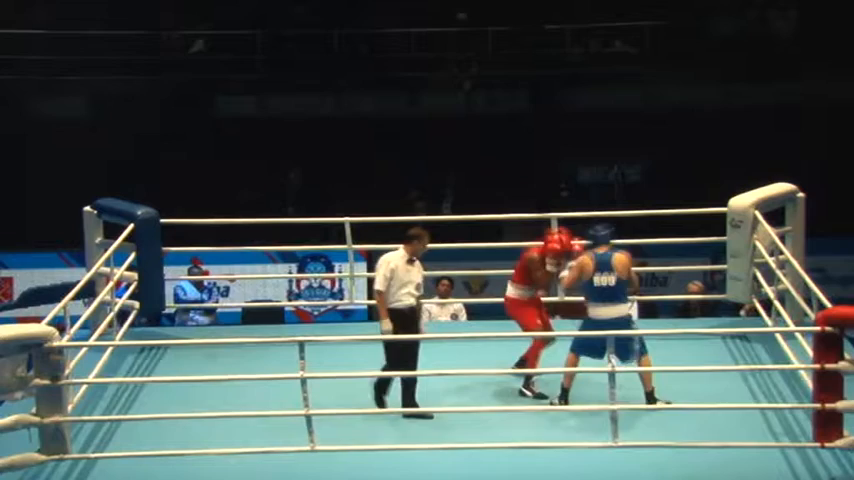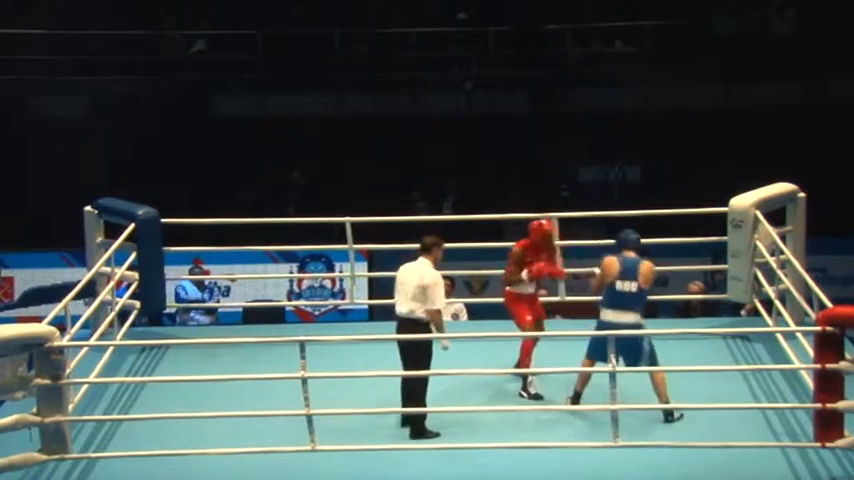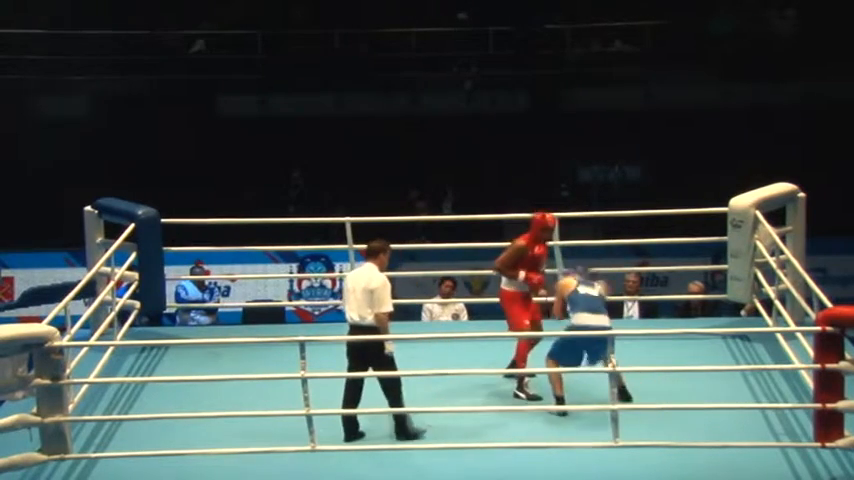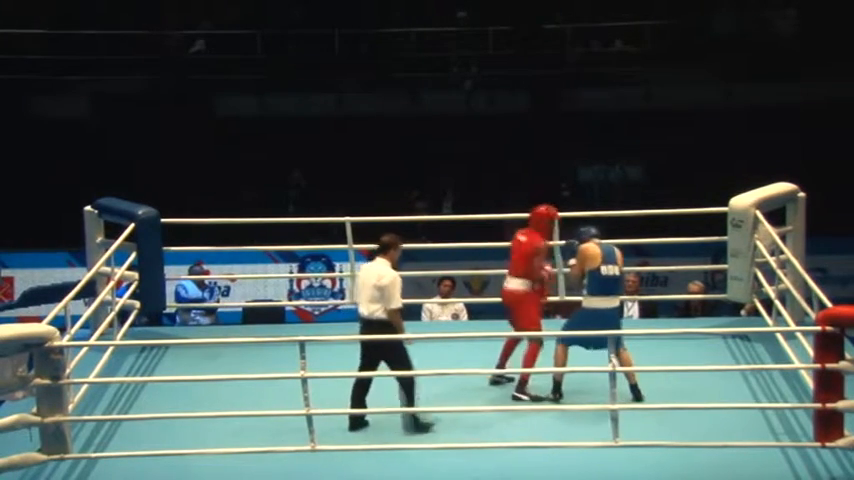
dt=1s
person 1, frame 1
left shoulder: (417, 265)
right shoulder: (389, 260)
right elbow: (379, 292)
left wrist: (419, 320)
right wrist: (384, 319)
left hip: (410, 316)
right hip: (394, 315)
left knee: (411, 364)
right knee: (394, 362)
left ankle: (409, 405)
right ankle: (380, 390)
person 1, frame 2
left shoulder: (404, 269)
right shoulder: (432, 275)
right elbow: (434, 311)
right wrist: (442, 335)
left hip: (402, 325)
right hip: (419, 328)
left knee: (408, 374)
right knee: (419, 379)
left ankle: (406, 416)
right ankle: (417, 428)
person 1, frame 3
left shoulder: (350, 276)
right shoulder: (379, 279)
left elbow: (347, 308)
right elbow: (382, 315)
right wrist: (387, 341)
left hip: (354, 334)
right hip: (372, 336)
left knee: (353, 383)
right knee: (391, 383)
left ankle: (350, 430)
right ankle: (403, 429)
person 1, frame 4
left shoulder: (364, 269)
right shoulder: (390, 275)
right elbow: (392, 311)
right wrist: (402, 333)
left hip: (366, 327)
right hip: (383, 329)
left knee: (364, 374)
right knee: (405, 373)
left ankle: (356, 419)
right ankle: (412, 419)
person 2, frame 1
left shoulder: (552, 255)
right shoulder: (534, 256)
right elbow: (544, 286)
right wrist: (552, 262)
left hip: (531, 298)
right hip: (516, 300)
left knee: (547, 336)
right knee: (540, 337)
left ankle: (522, 364)
right ankle: (527, 385)
person 2, frame 2
left shoulder: (549, 248)
right shoulder: (519, 250)
left elbow: (553, 269)
right elbow: (509, 280)
left wrist: (556, 272)
right wrist: (529, 273)
left hip: (531, 293)
right hip: (515, 295)
left knee: (538, 331)
right knee: (530, 332)
left ankle: (520, 366)
right ankle: (526, 385)
person 2, frame 3
left shoulder: (540, 245)
right shoulder: (521, 244)
left elbow: (538, 272)
right elbow: (498, 266)
right wrist: (523, 276)
left hip: (524, 293)
right hip: (511, 294)
left knee: (537, 332)
right knee: (525, 334)
left ankle: (514, 367)
right ankle: (521, 386)
person 2, frame 4
left shoulder: (520, 234)
right shoulder: (539, 243)
right elbow: (537, 273)
left wrist: (545, 270)
right wrist: (546, 274)
left hip: (510, 290)
right hip: (522, 293)
left knee: (518, 333)
right knee: (535, 340)
left ankle: (498, 373)
right ankle: (521, 389)
person 3, frame 1
left shoulder: (583, 260)
right shoulder: (622, 258)
left elbow: (565, 284)
right elbow: (634, 286)
left wrist: (568, 271)
left hip: (596, 319)
right hip: (621, 318)
left knee: (574, 352)
right knee: (642, 356)
left ankle: (563, 397)
right ankle: (651, 399)
person 3, frame 2
left shoulder: (609, 262)
right shoulder: (648, 268)
left elbow: (596, 288)
left hip: (607, 323)
right hip: (633, 325)
left knee: (589, 359)
right knee: (653, 366)
left ankle: (575, 400)
right ankle: (667, 411)
person 3, frame 3
left shoulder: (564, 283)
right shoulder: (601, 286)
left elbow: (557, 314)
left hip: (578, 328)
right hip: (603, 328)
left knee: (552, 360)
right knee: (606, 356)
left ankle: (560, 402)
right ankle: (623, 393)
person 3, frame 4
left shoulder: (585, 248)
right shoulder: (616, 251)
left elbow: (575, 279)
left wrist: (573, 262)
left hip: (591, 309)
right hip: (613, 309)
left knee: (563, 343)
right knee: (618, 348)
left ankle: (557, 389)
right ankle: (636, 391)
